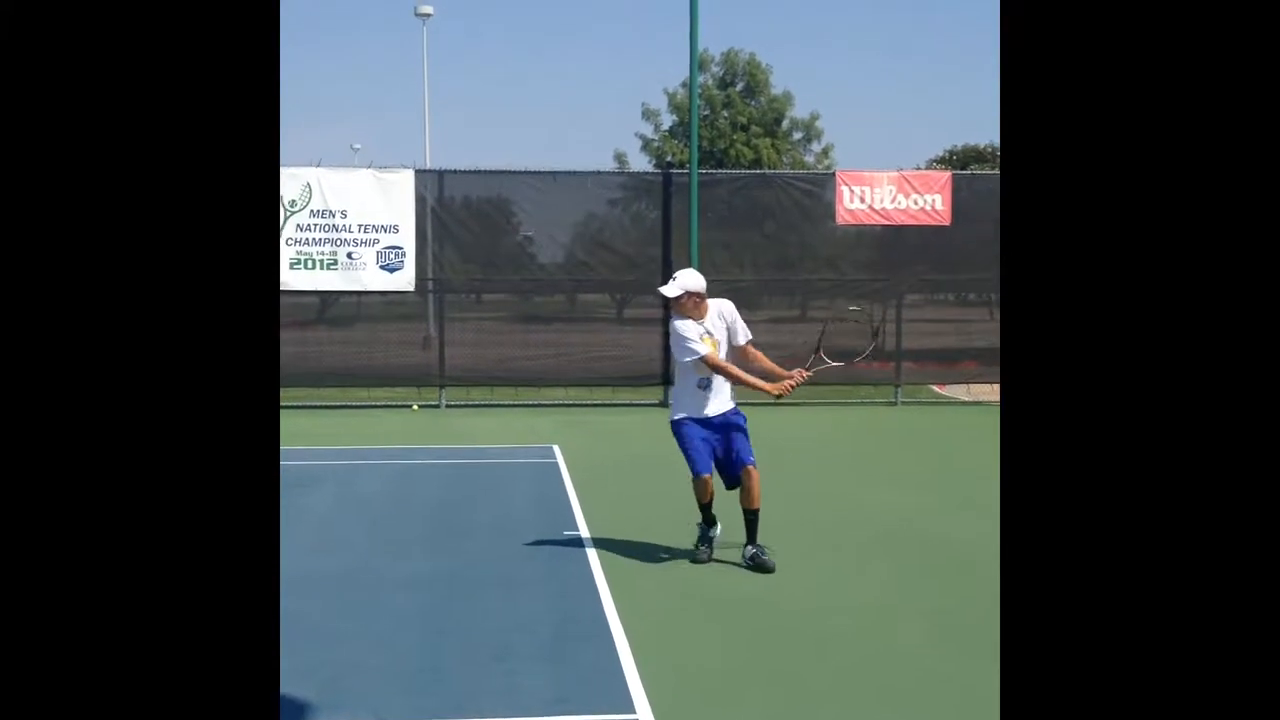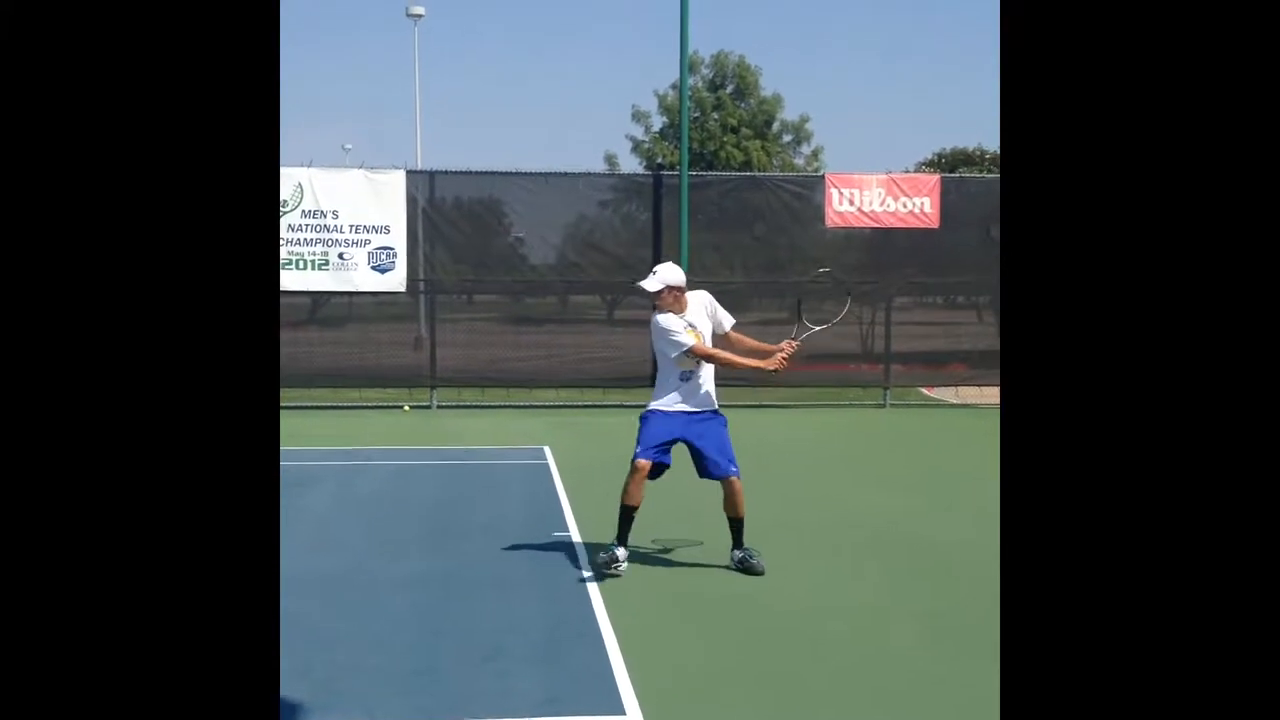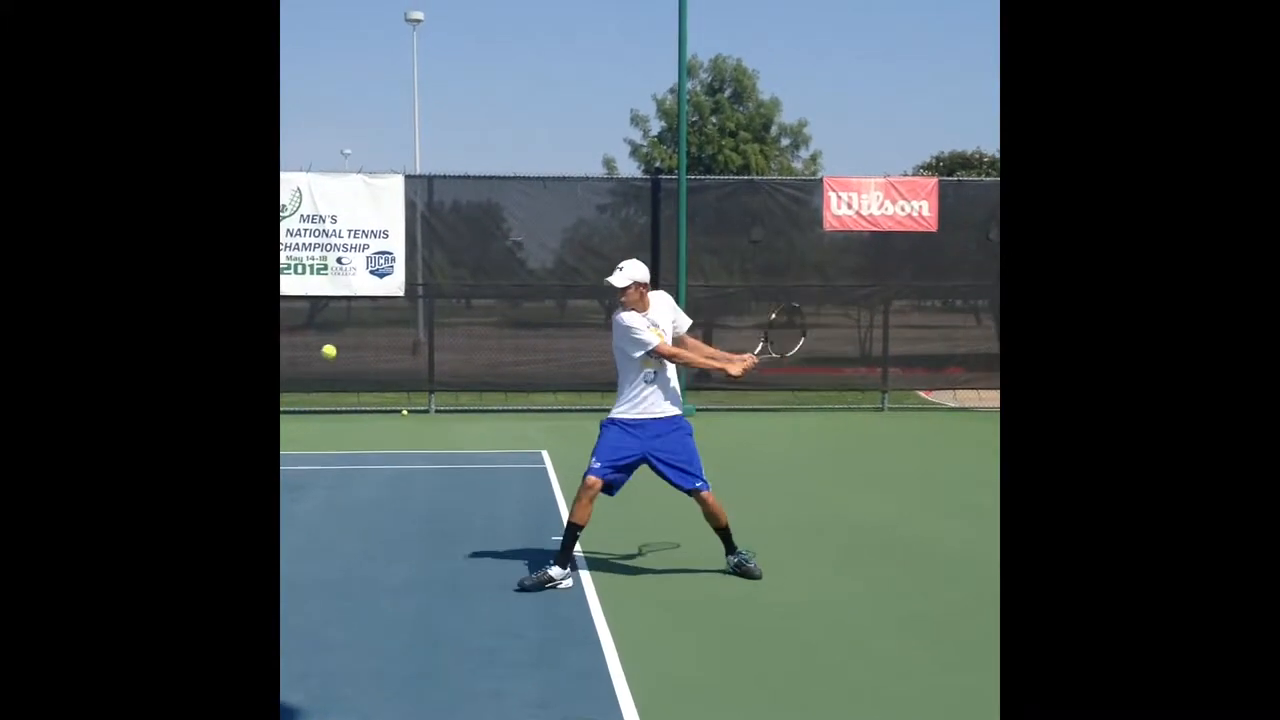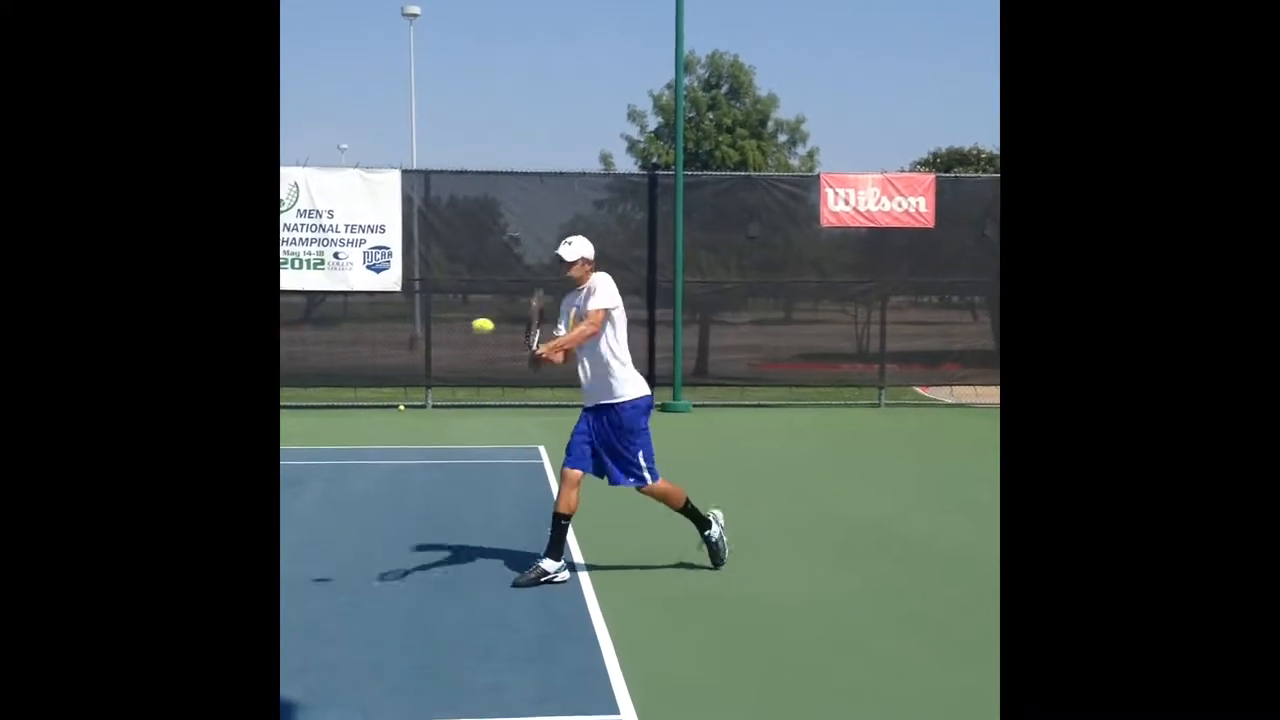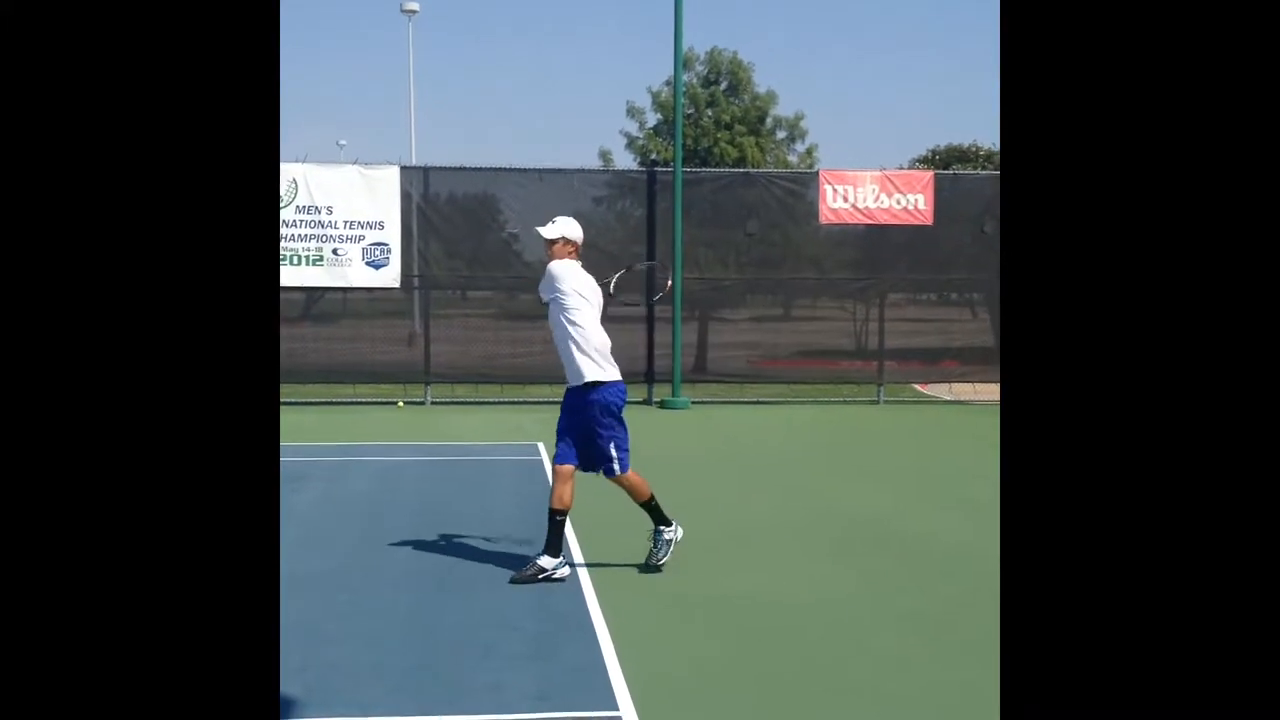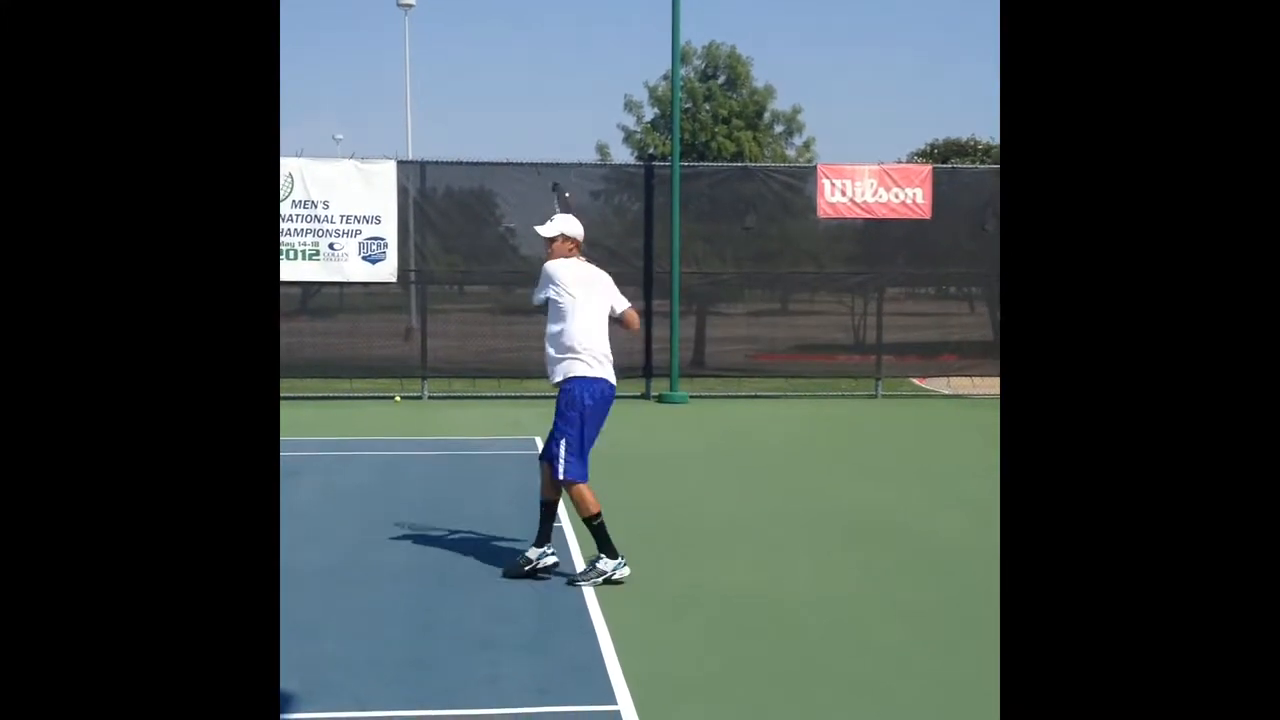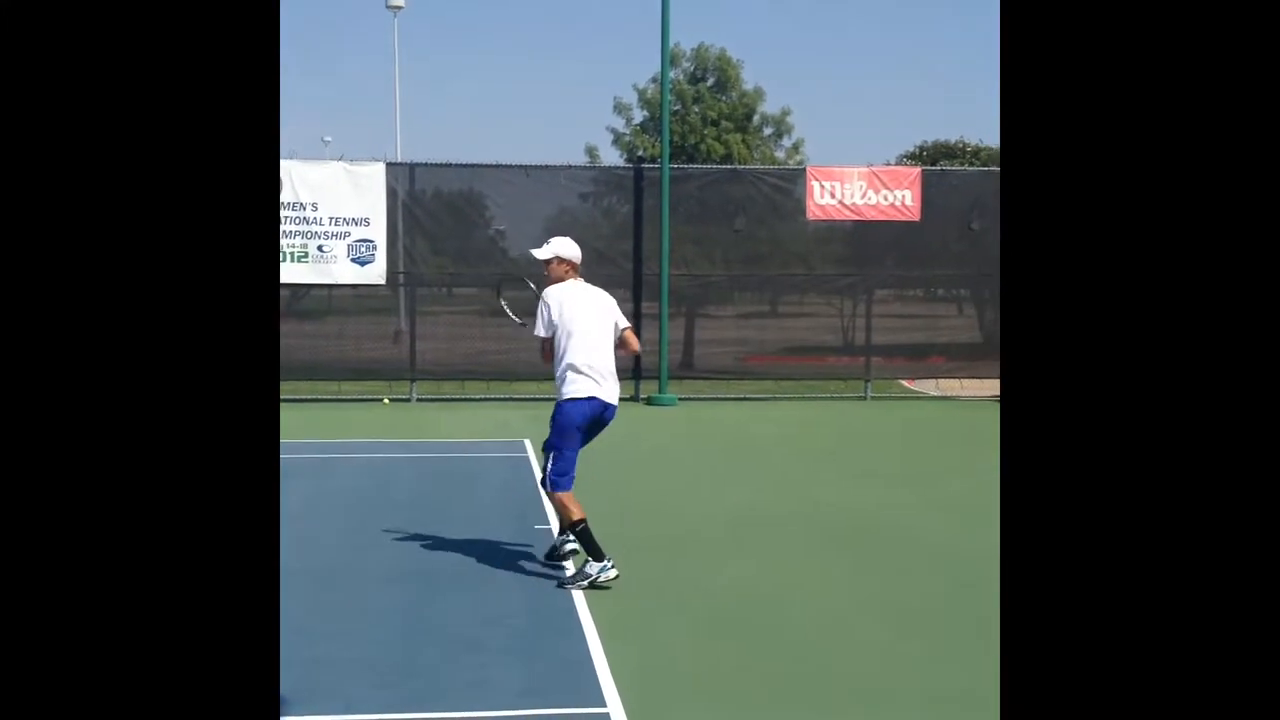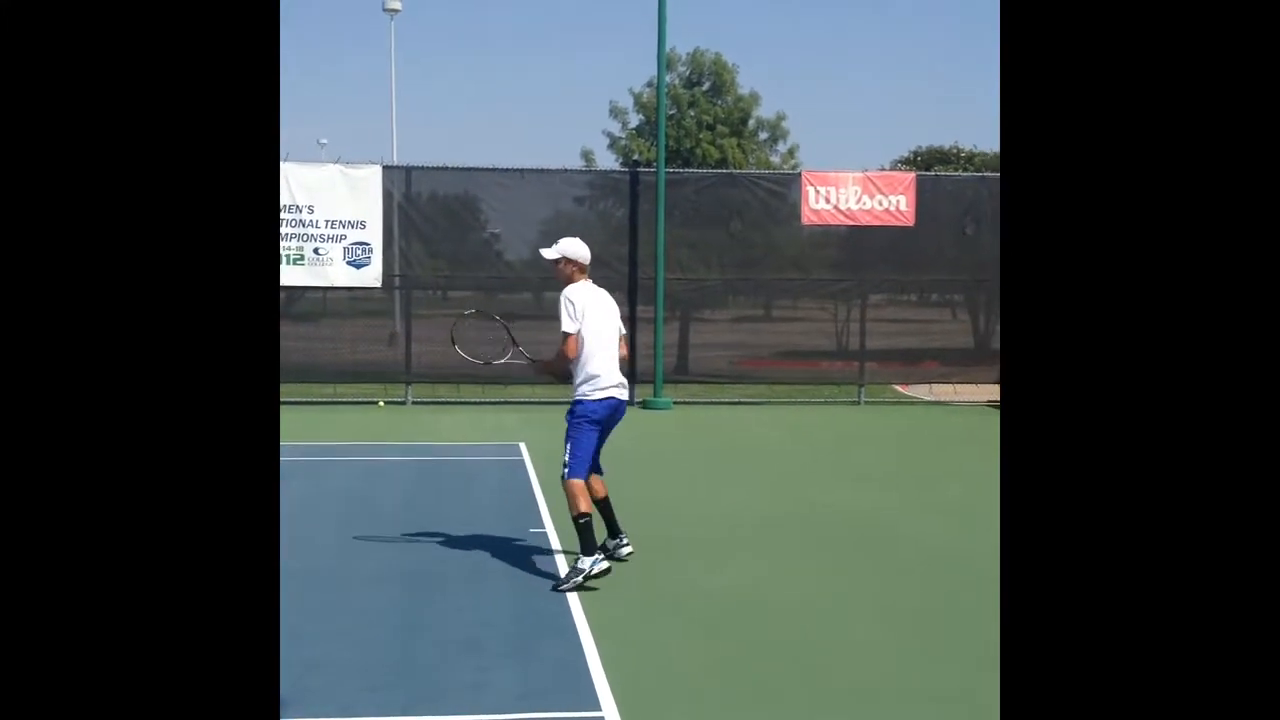
dt=0.2s
person 1, frame 1
left shoulder: (724, 309)
right shoulder: (680, 326)
left elbow: (747, 352)
right elbow: (719, 366)
left wrist: (783, 375)
right wrist: (767, 387)
left hip: (725, 411)
right hip: (689, 417)
left knee: (749, 470)
right knee: (703, 476)
left ankle: (752, 546)
right ankle: (708, 526)
person 1, frame 2
left shoulder: (703, 300)
right shoulder: (662, 322)
left elbow: (729, 337)
right elbow: (708, 355)
left wrist: (772, 349)
right wrist: (762, 365)
left hip: (704, 412)
right hip: (664, 410)
left knee: (731, 478)
right knee: (640, 466)
left ankle: (739, 549)
right ankle: (620, 548)
person 1, frame 3
left shoulder: (663, 301)
right shoulder: (624, 320)
left elbow: (685, 341)
right elbow: (672, 354)
left wrist: (731, 357)
right wrist: (724, 367)
left hip: (668, 420)
right hip: (626, 421)
left knee: (703, 493)
right knee: (590, 483)
left ankle: (734, 554)
right ankle: (559, 568)
person 1, frame 4
left shoulder: (602, 284)
right shoulder: (568, 302)
left elbow: (591, 325)
right elbow: (564, 354)
left wrist: (556, 343)
right wrist: (550, 353)
left hip: (628, 402)
right hip: (596, 405)
left knee: (648, 484)
right knee: (570, 476)
left ankle: (707, 524)
right ankle: (553, 562)
person 1, frame 5
left shoulder: (556, 271)
right shoulder: (582, 283)
left hip: (600, 387)
right hip: (581, 388)
left knee: (618, 471)
right knee: (563, 469)
left ankle: (665, 527)
right ankle: (553, 558)
person 1, frame 6
left shoulder: (554, 270)
right shoulder: (602, 277)
left elbow: (542, 302)
right elbow: (634, 323)
left hip: (580, 382)
right hip: (598, 382)
left knee: (569, 476)
right knee: (550, 464)
left ankle: (611, 559)
right ankle: (541, 549)
person 1, frame 7
left shoulder: (551, 294)
right shoulder: (604, 297)
left elbow: (547, 354)
right elbow: (634, 347)
left hip: (577, 399)
right hip: (607, 400)
left knee: (556, 485)
right knee: (553, 454)
left ankle: (599, 562)
right ankle: (567, 535)
person 1, frame 8
left shoulder: (571, 295)
right shoulder: (606, 298)
left elbow: (569, 352)
right elbow: (623, 351)
left wrist: (546, 366)
left hip: (591, 398)
right hip: (617, 395)
left knee: (573, 477)
right knee: (587, 467)
left ankle: (590, 557)
right ankle: (616, 538)
